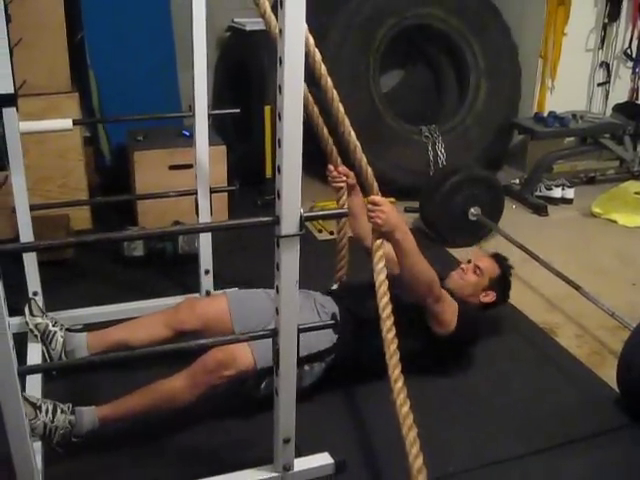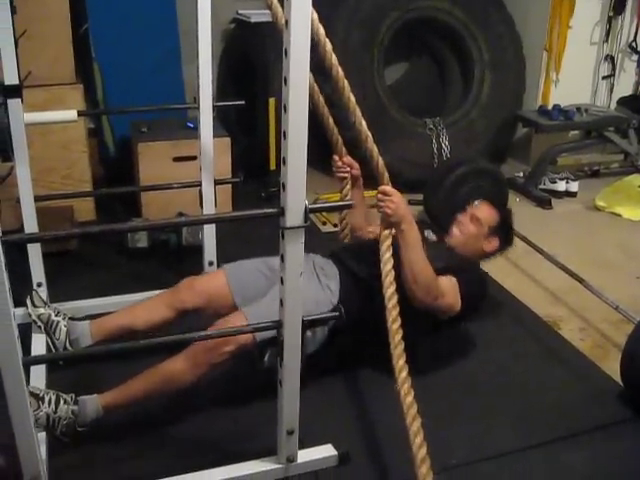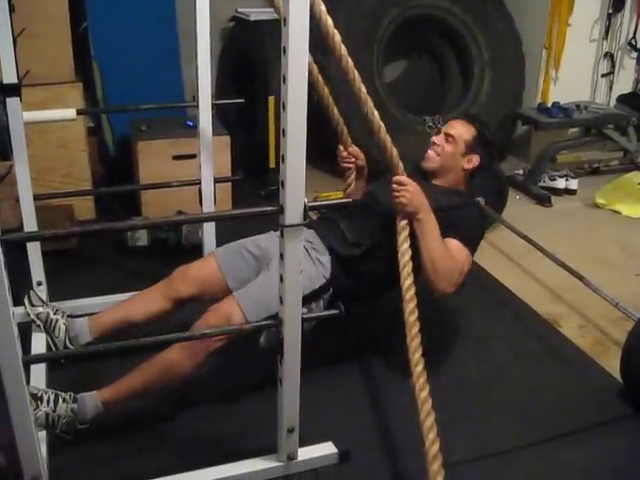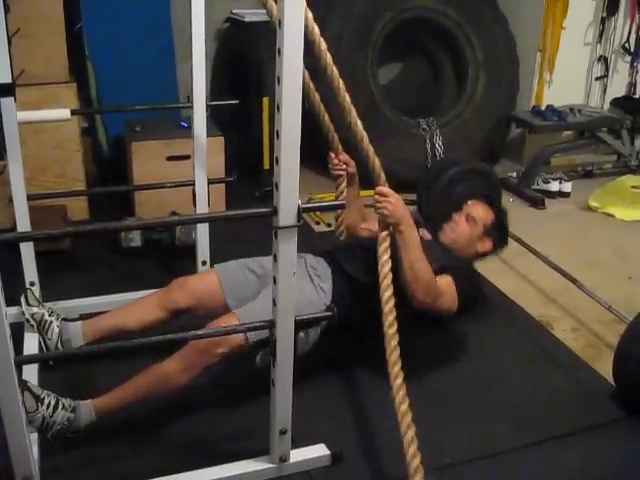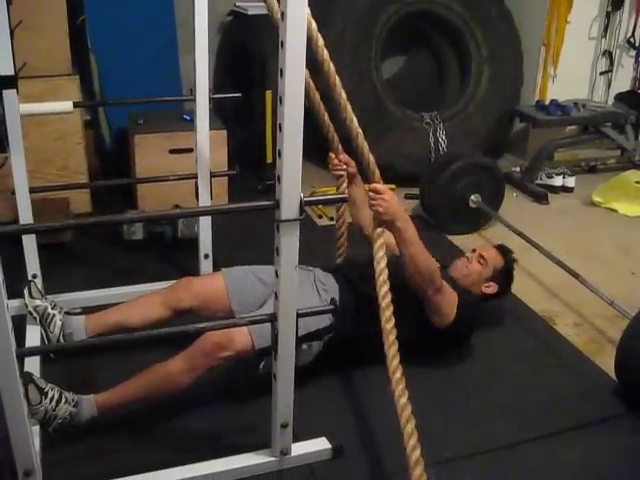
dt=0.4s
person 1, frame 1
left shoulder: (454, 317)
right shoulder: (430, 280)
left elbow: (428, 293)
right elbow: (372, 242)
left wrist: (400, 232)
right wrist: (355, 193)
left hip: (334, 336)
right hip: (316, 302)
left knee: (214, 366)
right knee: (189, 313)
left ankle: (77, 421)
right ankle: (72, 346)
person 1, frame 2
left shoulder: (467, 279)
right shoulder: (436, 243)
left elbow: (423, 293)
right elbow: (364, 235)
left wrist: (406, 223)
right wrist: (357, 185)
left hip: (333, 297)
right hip: (315, 266)
left knee: (215, 344)
right knee: (189, 290)
left ankle: (83, 411)
right ankle: (76, 335)
person 1, frame 3
left shoulder: (463, 214)
right shoulder: (416, 176)
left elbow: (443, 280)
left wrist: (422, 212)
right wrist: (360, 174)
left hip: (325, 269)
right hip: (304, 237)
left knee: (211, 329)
right knee: (183, 280)
left ankle: (84, 407)
right ankle: (75, 332)
person 1, frame 4
left shoulder: (462, 278)
right shoulder: (428, 232)
left elbow: (424, 295)
right elbow: (358, 232)
left wrist: (405, 226)
right wrist: (352, 182)
left hip: (326, 294)
right hip: (306, 263)
left knee: (207, 345)
right knee: (180, 290)
left ankle: (76, 415)
right ankle: (69, 335)
person 1, frame 5
left shoulder: (455, 309)
right shoulder: (437, 266)
left elbow: (426, 282)
right elbow: (373, 231)
left wrist: (401, 221)
right wrist: (355, 181)
left hip: (330, 310)
right hip: (314, 278)
left knee: (213, 347)
right knee: (186, 291)
left ankle: (78, 409)
right ankle: (70, 328)
